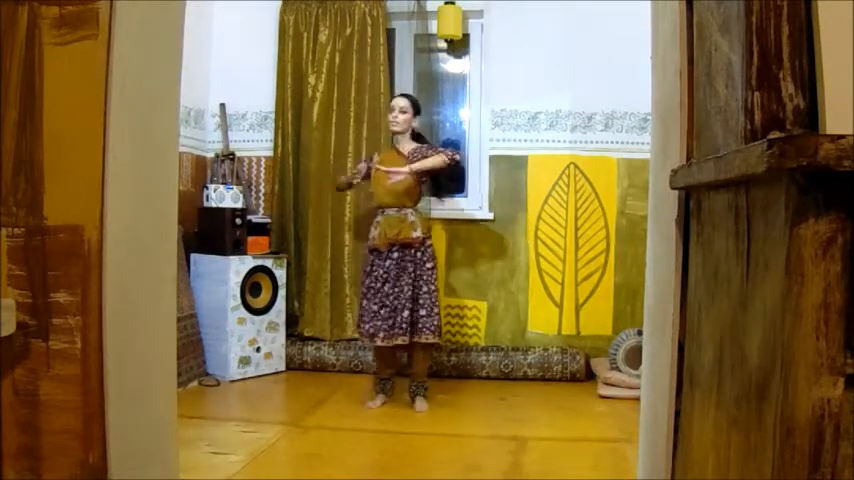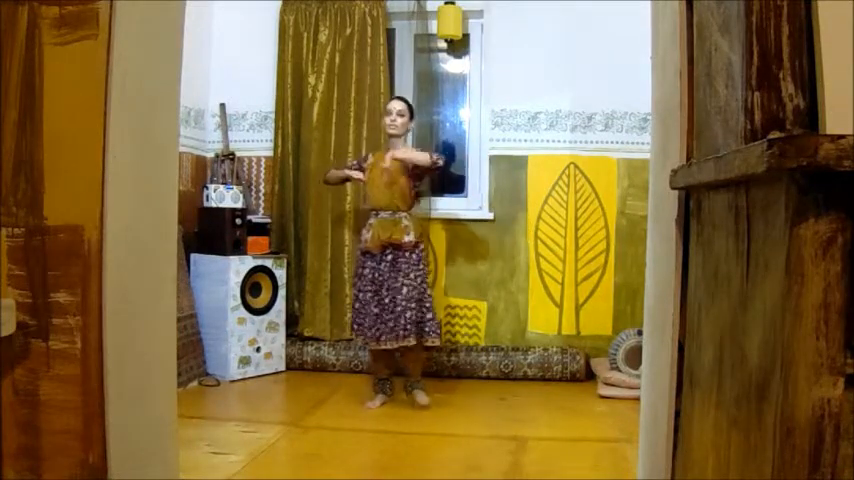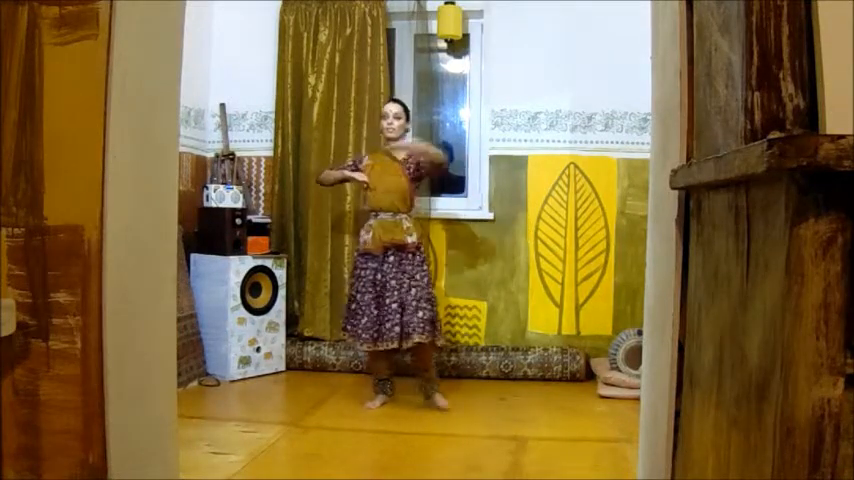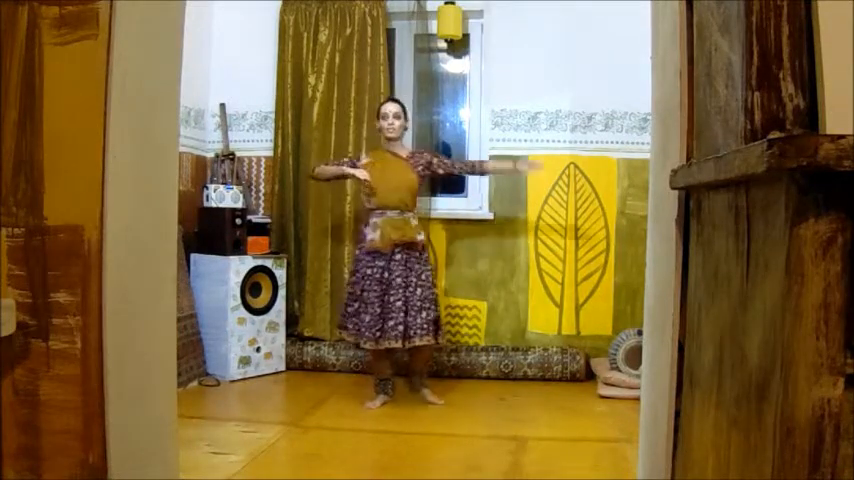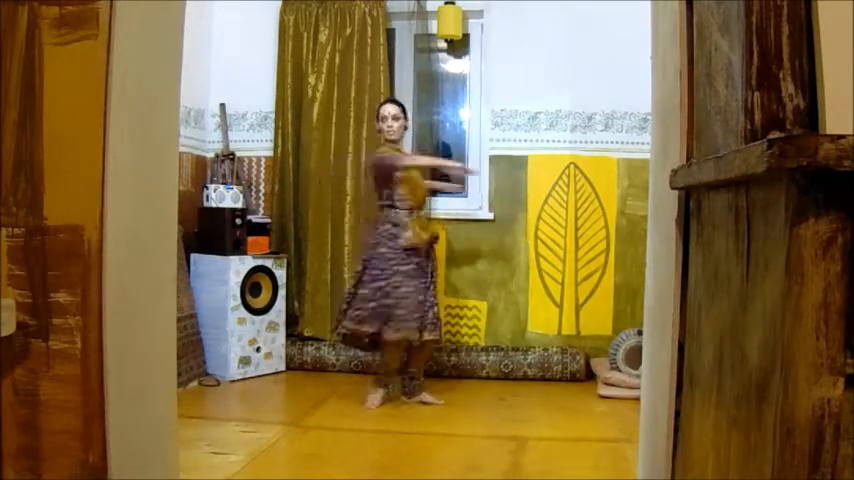
dt=0.2s
person 1, frame 1
left shoulder: (422, 153)
right shoulder: (378, 158)
left elbow: (453, 157)
right elbow: (342, 185)
left wrist: (410, 169)
right wrist: (354, 176)
left hip: (412, 238)
right hip: (381, 237)
left knee: (416, 314)
right knee: (379, 315)
left ankle: (418, 390)
right ankle: (383, 387)
person 1, frame 2
left shoulder: (412, 159)
right shoulder: (370, 160)
left elbow: (436, 161)
right elbow: (329, 177)
left wrist: (396, 155)
right wrist: (349, 173)
left hip: (404, 241)
right hip: (373, 239)
left knee: (409, 313)
right knee: (373, 316)
left ankle: (414, 384)
right ankle: (382, 388)
person 1, frame 3
left shoulder: (415, 160)
right shoulder: (366, 161)
left elbow: (440, 162)
right elbow: (322, 178)
left wrist: (418, 146)
right wrist: (348, 174)
left hip: (405, 243)
right hip: (372, 242)
left knee: (417, 316)
right knee: (372, 317)
left ankle: (430, 386)
right ankle: (382, 388)
person 1, frame 4
left shoulder: (421, 159)
right shoulder: (364, 160)
left elbow: (468, 167)
right elbow: (317, 172)
left wrist: (512, 166)
right wrist: (347, 170)
left hip: (409, 242)
right hip: (375, 242)
left knee: (419, 317)
right knee: (374, 316)
left ankle: (419, 382)
right ankle: (382, 388)
person 1, frame 5
left shoulder: (413, 161)
right shoulder: (381, 158)
right elbow: (392, 163)
left wrist: (439, 185)
right wrist: (441, 163)
left hip: (416, 240)
right hip: (392, 238)
left knee: (424, 317)
right knee: (398, 314)
left ankle: (413, 386)
right ankle: (383, 383)
